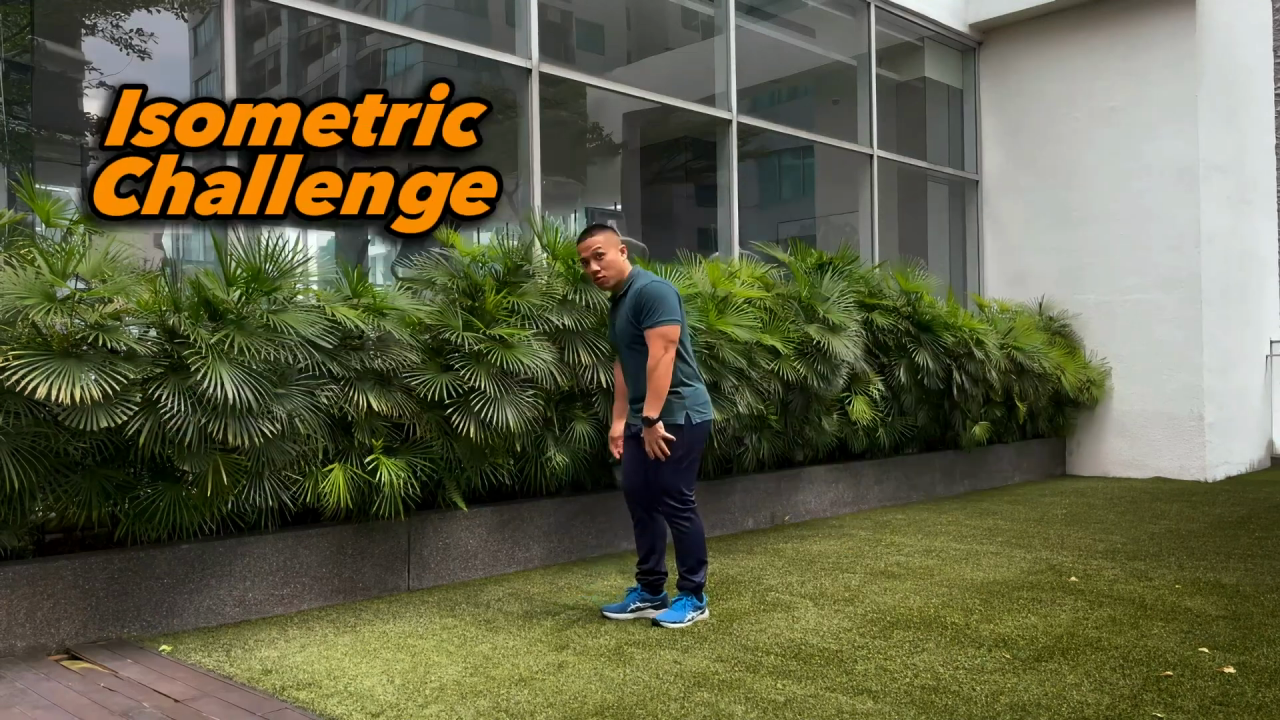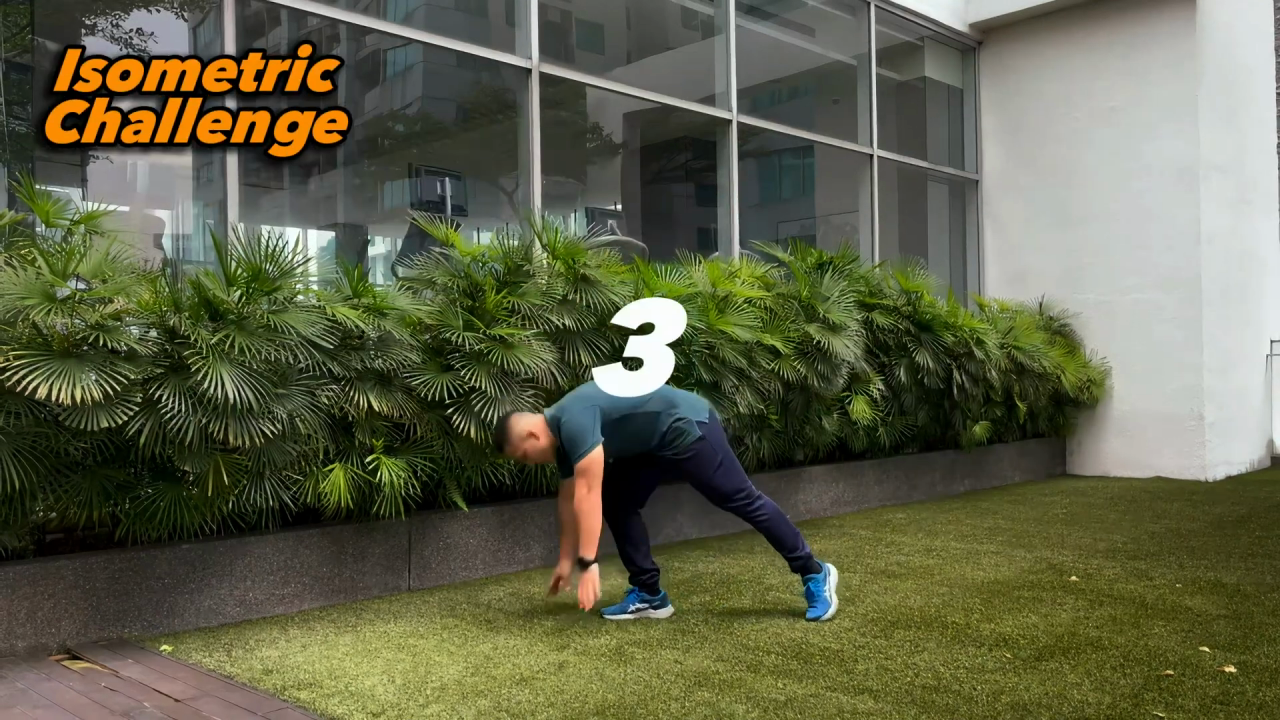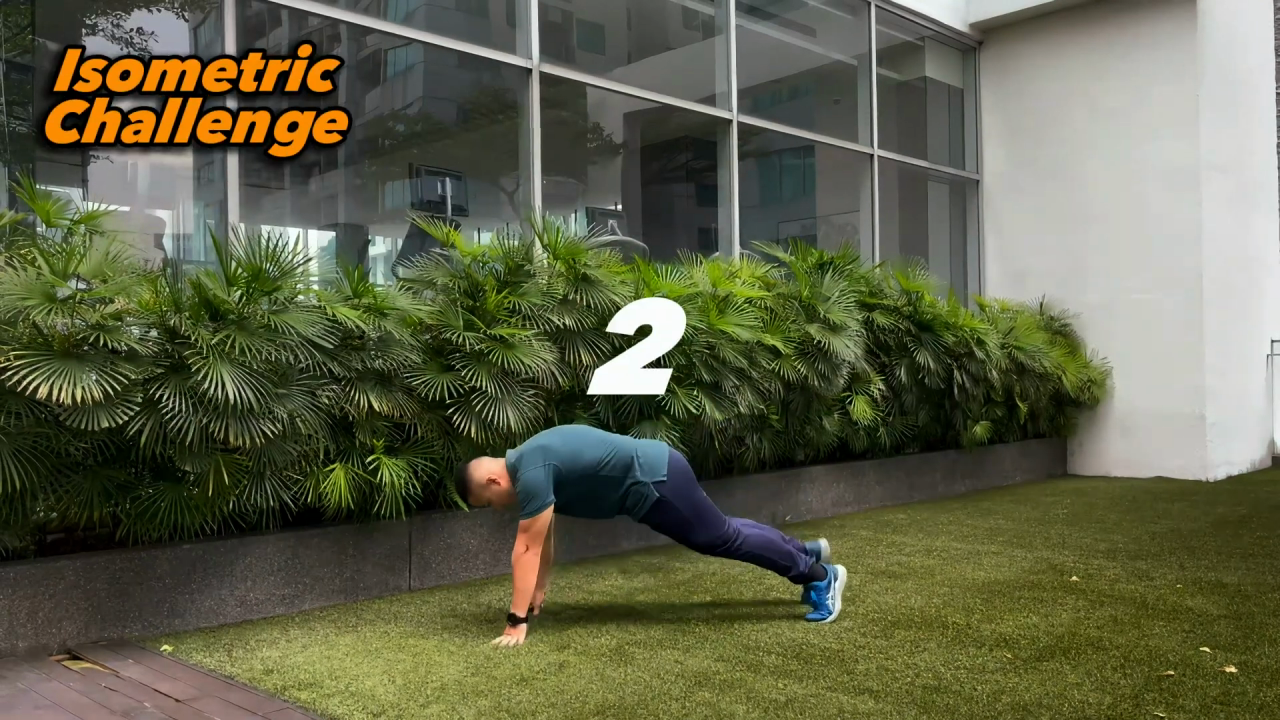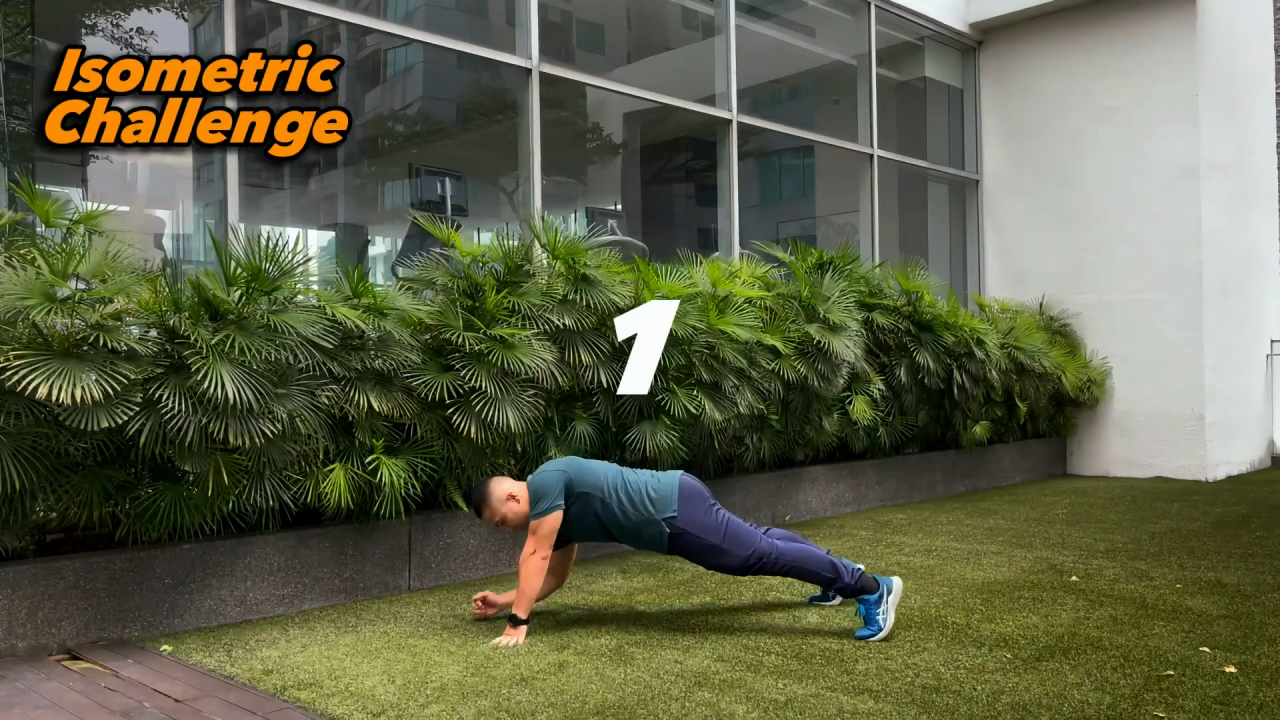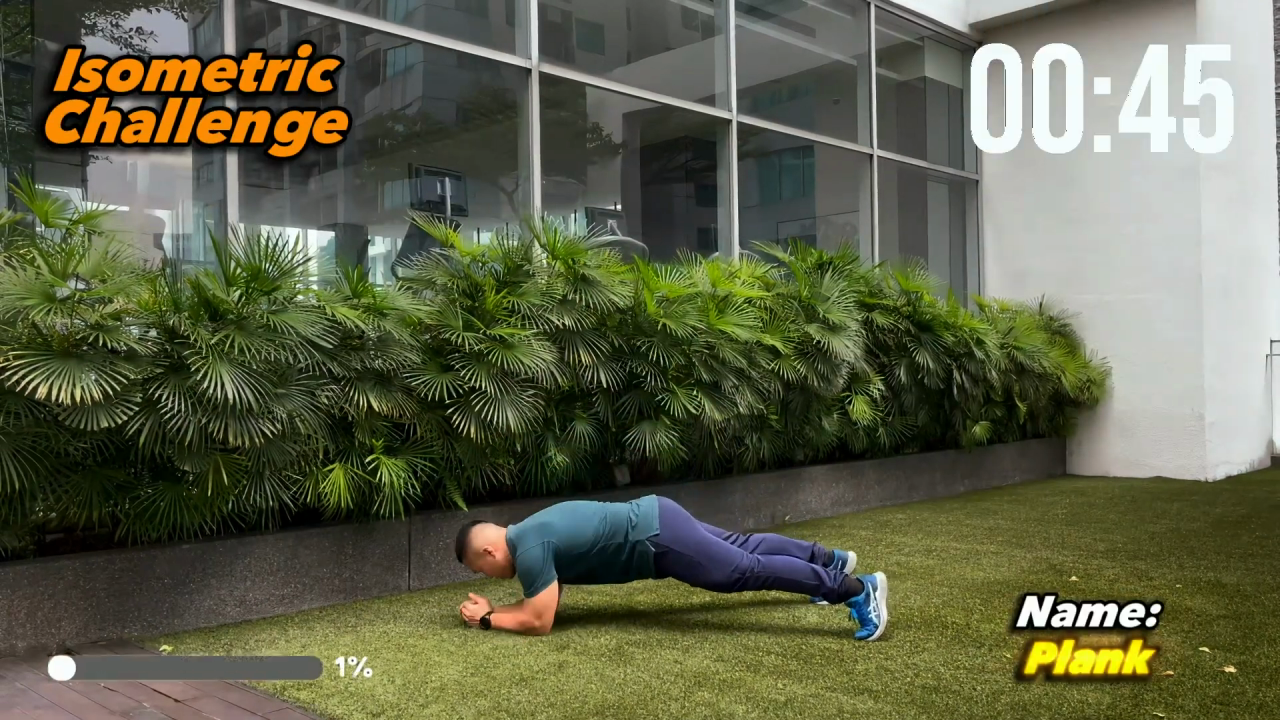
dt=1s
person 1, frame 1
left shoulder: (653, 291)
right shoulder: (616, 303)
left elbow: (661, 357)
left wrist: (653, 420)
right wrist: (619, 421)
left hip: (678, 417)
right hip: (644, 419)
left knee: (675, 504)
right knee: (639, 500)
left ankle: (693, 597)
right ankle: (650, 593)
person 1, frame 2
left shoulder: (574, 422)
right shoulder: (562, 433)
left elbow: (588, 493)
right elbow: (570, 499)
left wrist: (587, 564)
right wrist: (565, 560)
left hip: (687, 426)
left knee: (743, 501)
right knee: (618, 503)
left ankle: (815, 574)
right ankle: (649, 594)
person 1, frame 3
left shoulder: (530, 475)
right shoulder: (530, 462)
left elbow: (527, 549)
right elbow: (543, 539)
left wrist: (517, 621)
right wrist: (539, 591)
left hip: (653, 479)
right hip: (651, 468)
left knee: (722, 539)
right knee: (714, 533)
left ankle: (819, 576)
right ankle: (807, 553)
person 1, frame 4
left shoulder: (546, 482)
right shoulder: (561, 508)
left elbow: (535, 556)
right elbow: (555, 574)
left wrist: (518, 621)
right wrist: (506, 600)
left hip: (675, 513)
right hip: (673, 499)
left knee: (760, 555)
right knee: (756, 540)
left ankle: (871, 588)
right ankle: (840, 573)
person 1, frame 5
left shoulder: (529, 549)
right shoulder: (530, 536)
left elbow: (539, 621)
right elbow: (546, 600)
left wrist: (488, 619)
right wrist: (494, 607)
left hip: (655, 539)
right hip: (652, 518)
left knee: (744, 570)
right knee: (742, 548)
left ankle: (857, 589)
right ankle: (829, 560)
